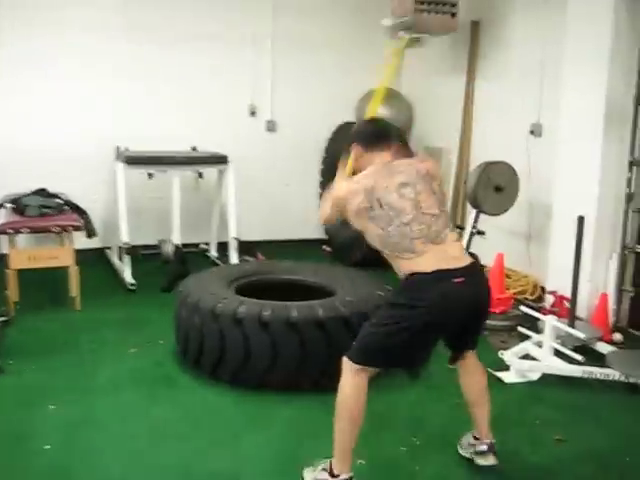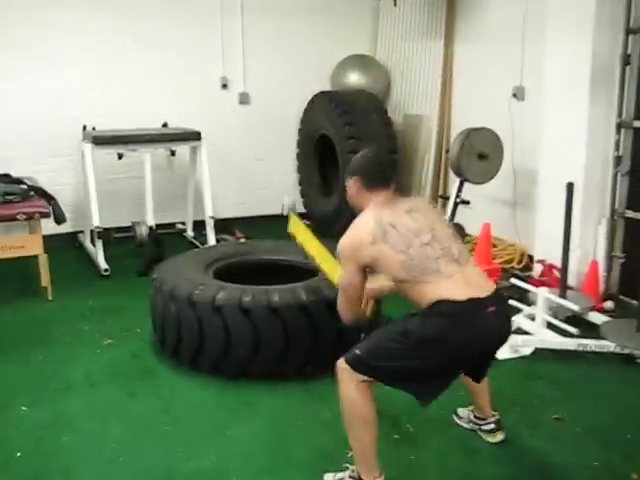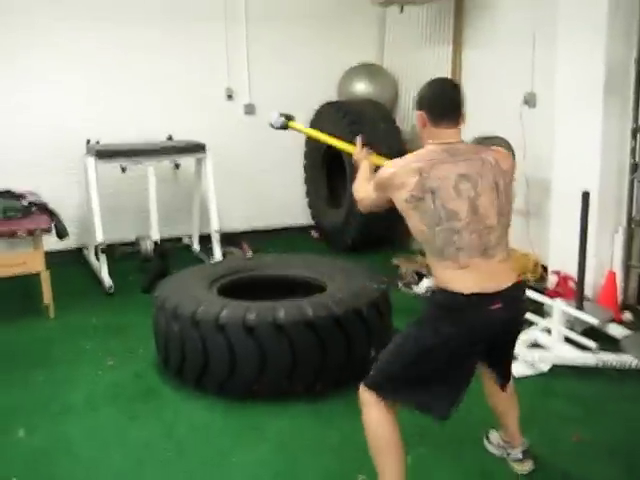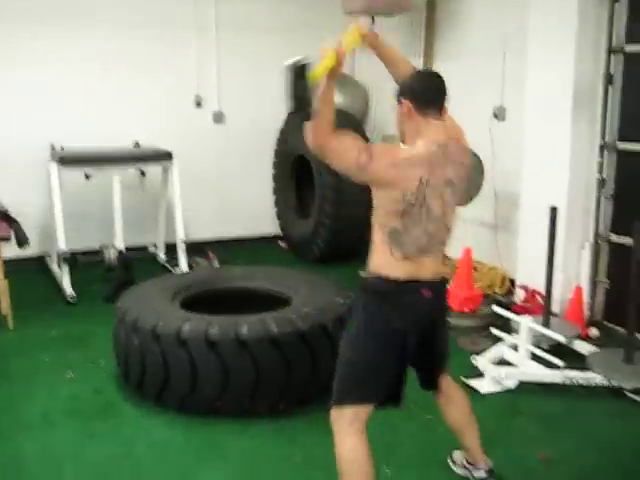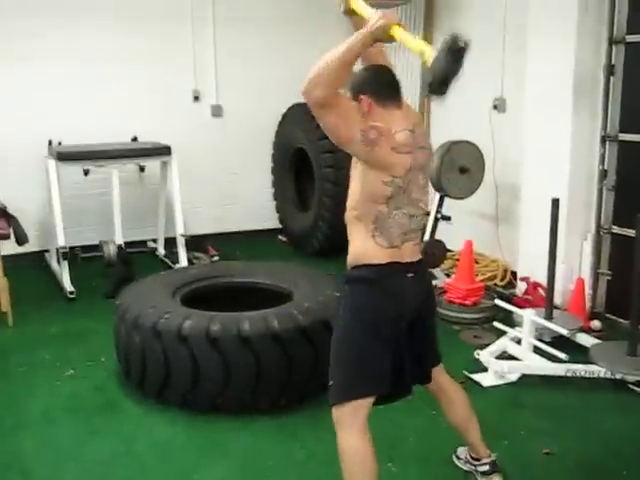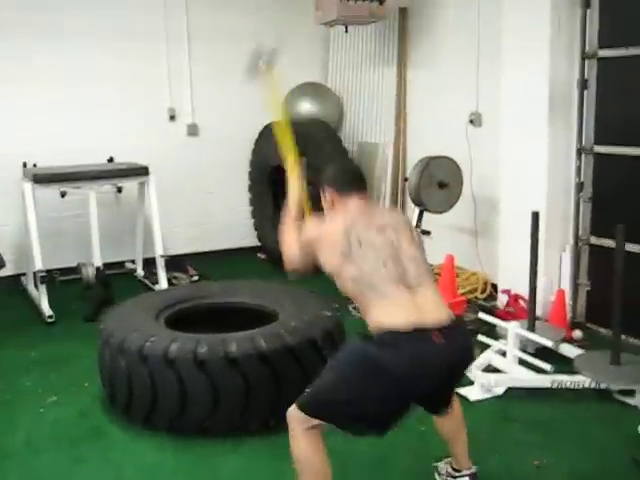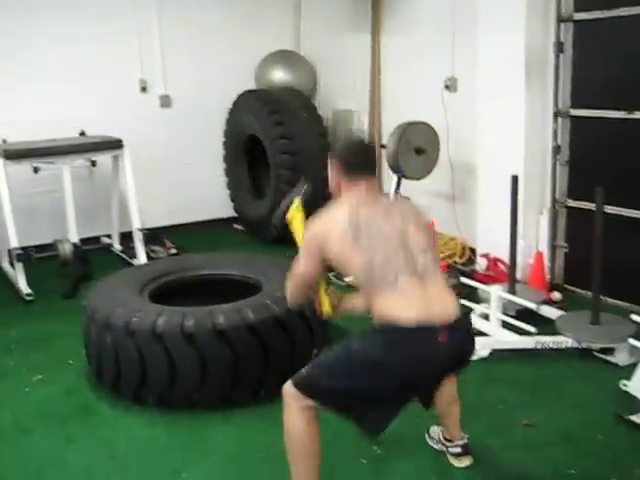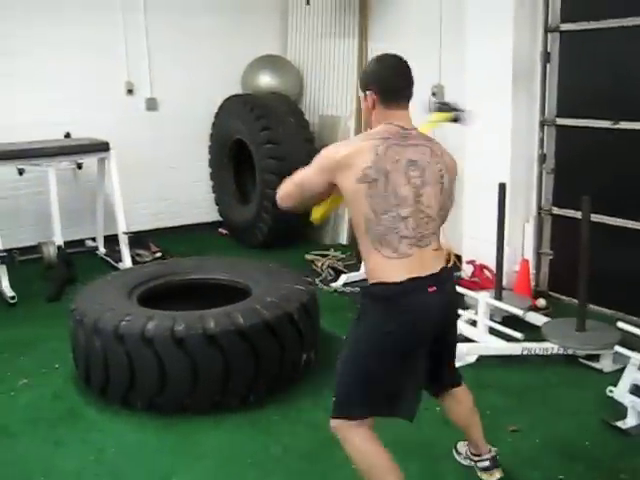
dt=0.3s
person 1, frame 1
left shoulder: (349, 190)
right shoulder: (423, 167)
left elbow: (326, 214)
right wrist: (391, 143)
left hip: (422, 291)
right hip: (472, 279)
left knee: (355, 367)
right knee: (465, 352)
right ankle: (482, 441)
person 1, frame 2
left shoulder: (356, 237)
right shoulder: (425, 206)
left elbow: (350, 314)
left wrist: (361, 292)
left hip: (455, 321)
right hip: (498, 313)
left knee: (350, 372)
right ankle: (487, 419)
person 1, frame 3
left shoulder: (401, 173)
right shoulder: (500, 159)
left elbow: (365, 199)
left wrist: (362, 164)
left hip: (458, 310)
right hip: (510, 301)
left knee: (373, 395)
right knee: (489, 362)
right ankle: (515, 448)
person 1, frame 4
left shoulder: (392, 165)
right shoulder: (457, 146)
left elbow: (317, 140)
right elbow: (421, 85)
left wrist: (330, 76)
right wrist: (379, 45)
left hip: (388, 298)
right hip: (432, 293)
left knee: (346, 417)
right knee: (440, 379)
person 1, frame 5
left shoulder: (381, 146)
right shoulder: (415, 129)
left elbow: (317, 92)
right elbow: (381, 77)
left wrist: (365, 34)
right wrist: (368, 34)
left hip: (374, 286)
right hip: (415, 280)
left knee: (349, 415)
right knee: (434, 373)
person 1, frame 6
left shoulder: (322, 231)
right shoulder: (398, 219)
left elbow: (291, 257)
left wrist: (293, 200)
left hip: (398, 349)
right hip: (454, 342)
left knee: (301, 421)
right knee: (439, 394)
person 1, frame 7
left shoulder: (324, 226)
right shoulder: (412, 211)
left elbow: (295, 296)
left hip: (404, 347)
right hip: (458, 337)
left knee: (296, 396)
right ankle: (454, 441)
person 1, frame 8
left shoulder: (348, 154)
right shoulder: (442, 156)
left elbow: (285, 197)
left wrist: (331, 185)
left hip: (394, 301)
right hip: (442, 289)
left knee: (349, 422)
right knee: (444, 383)
